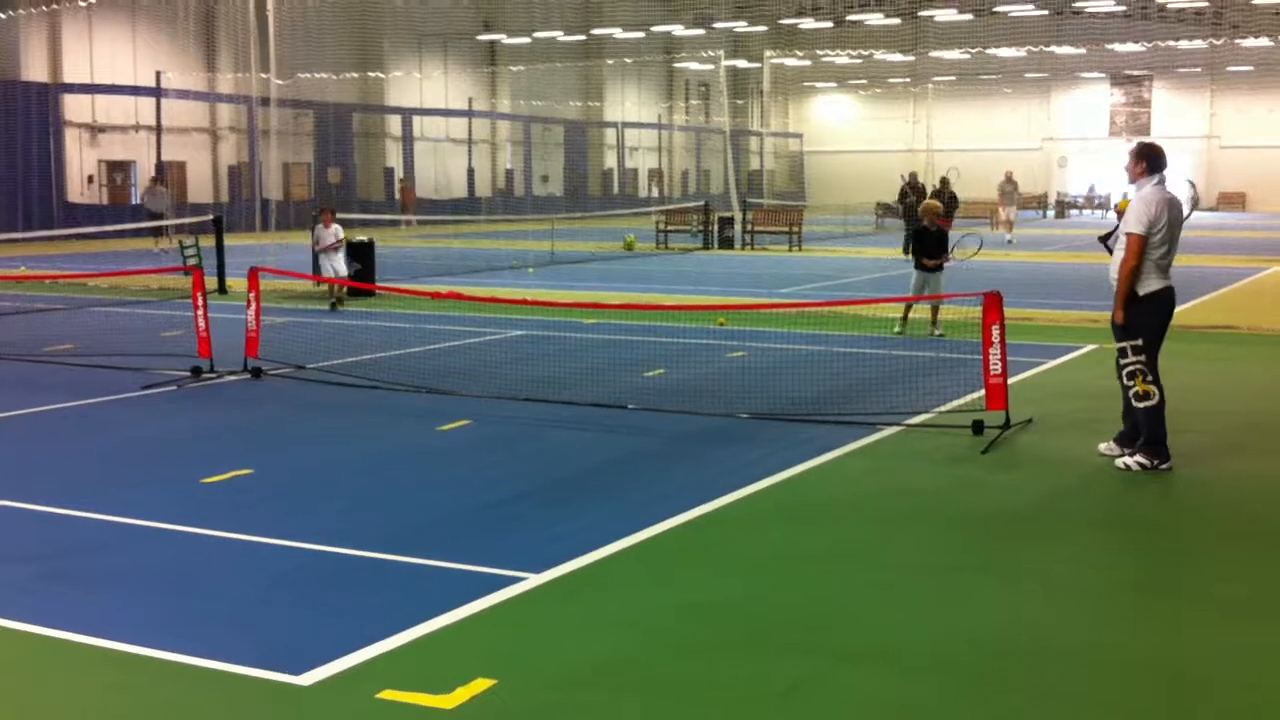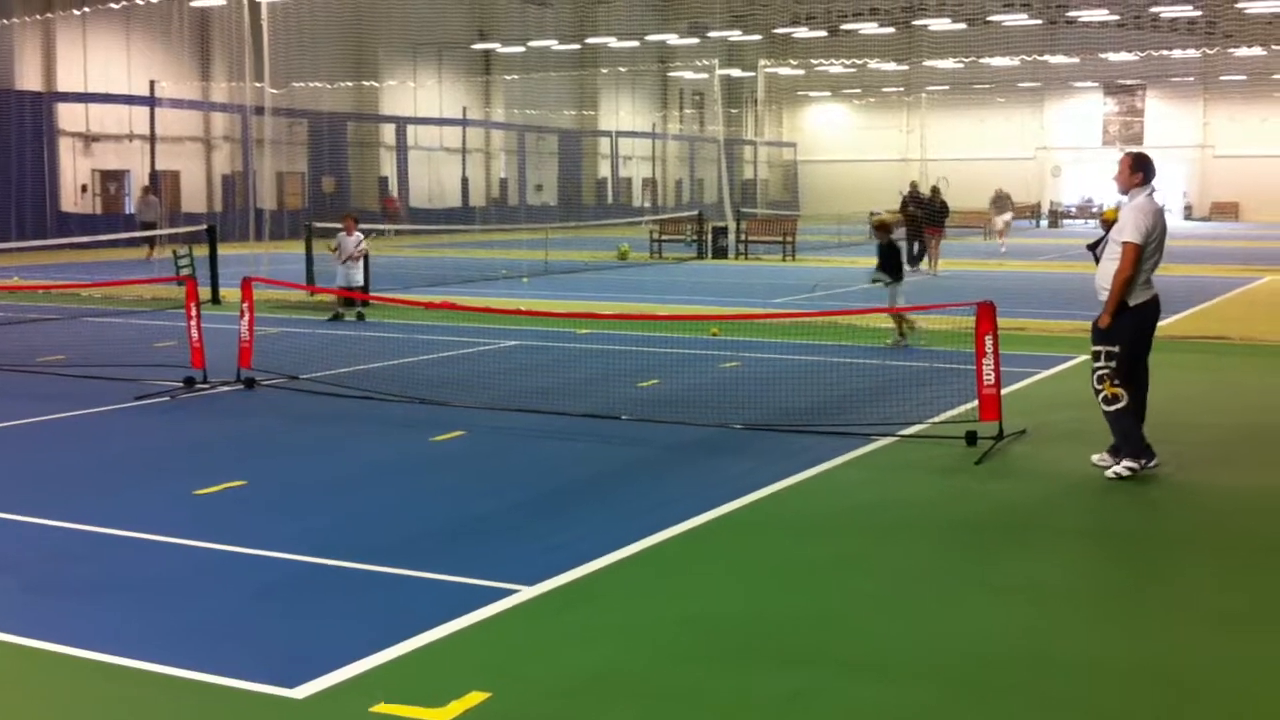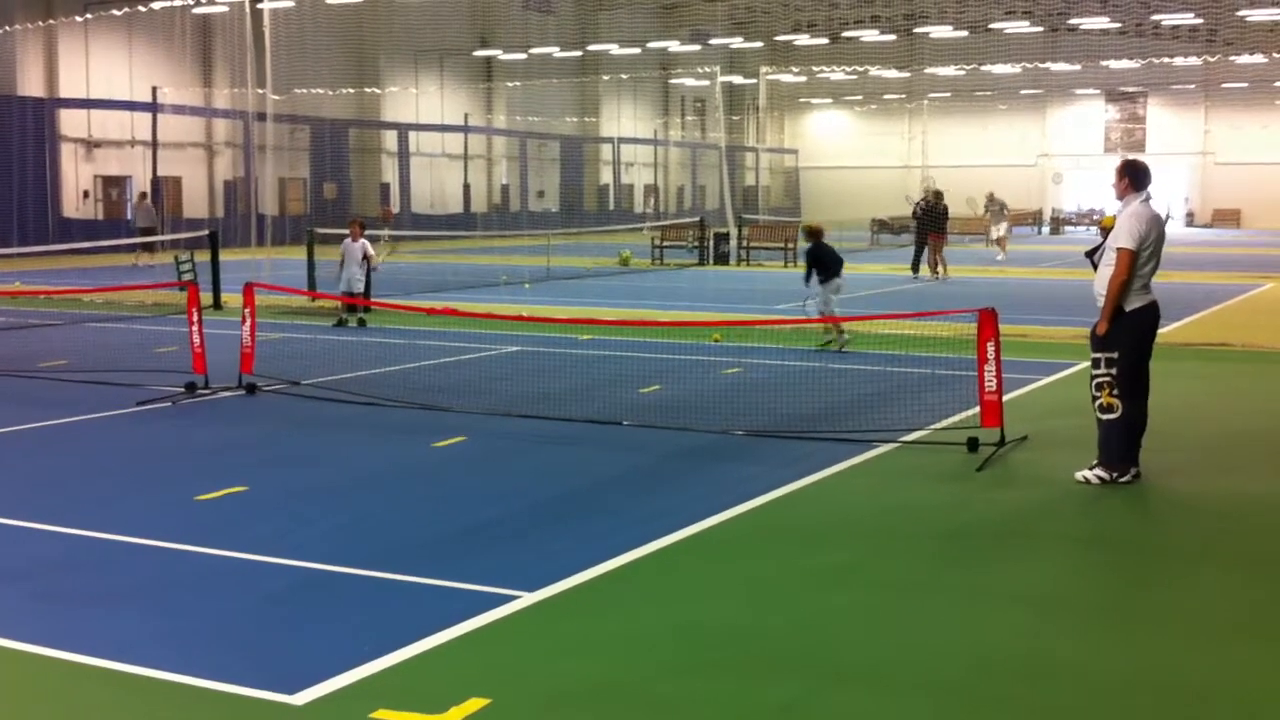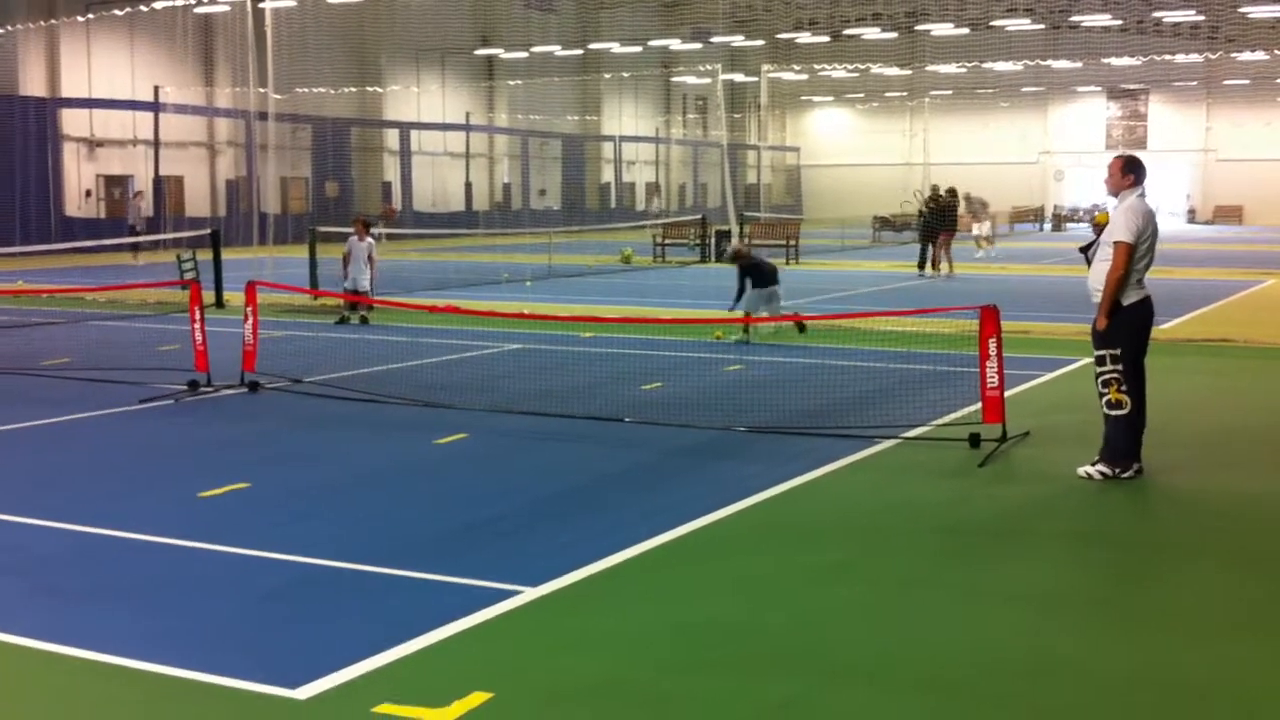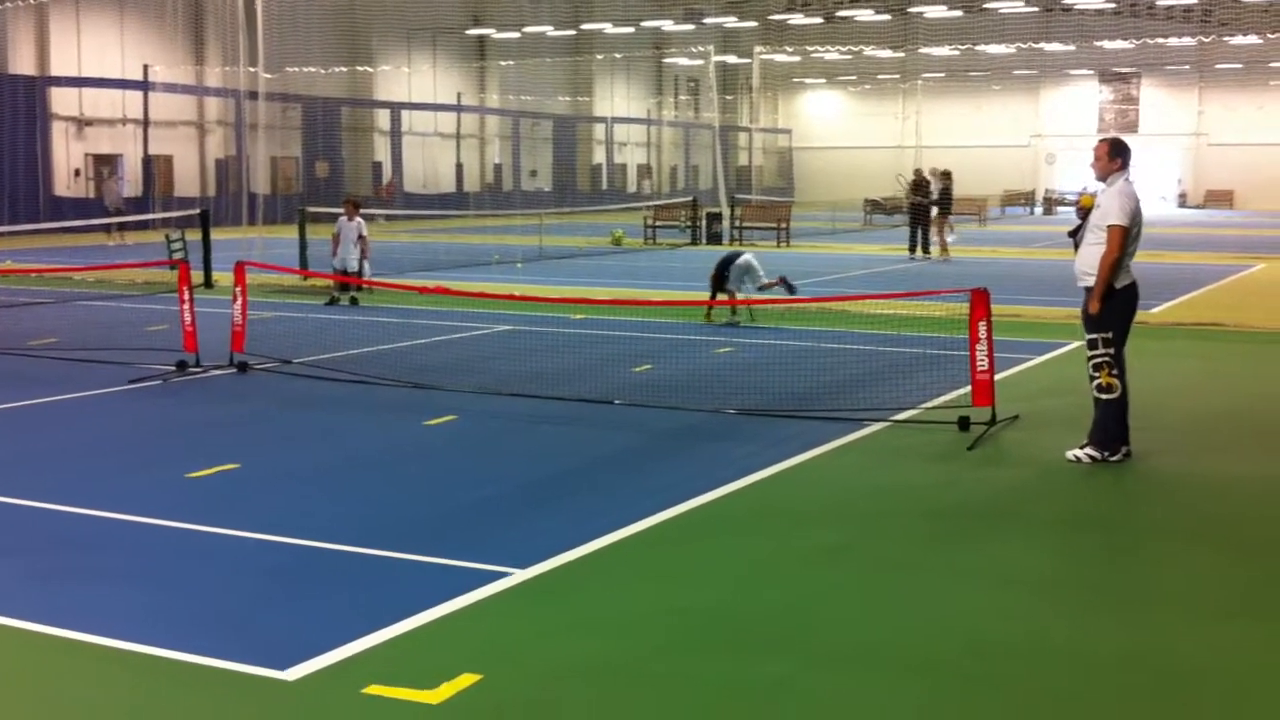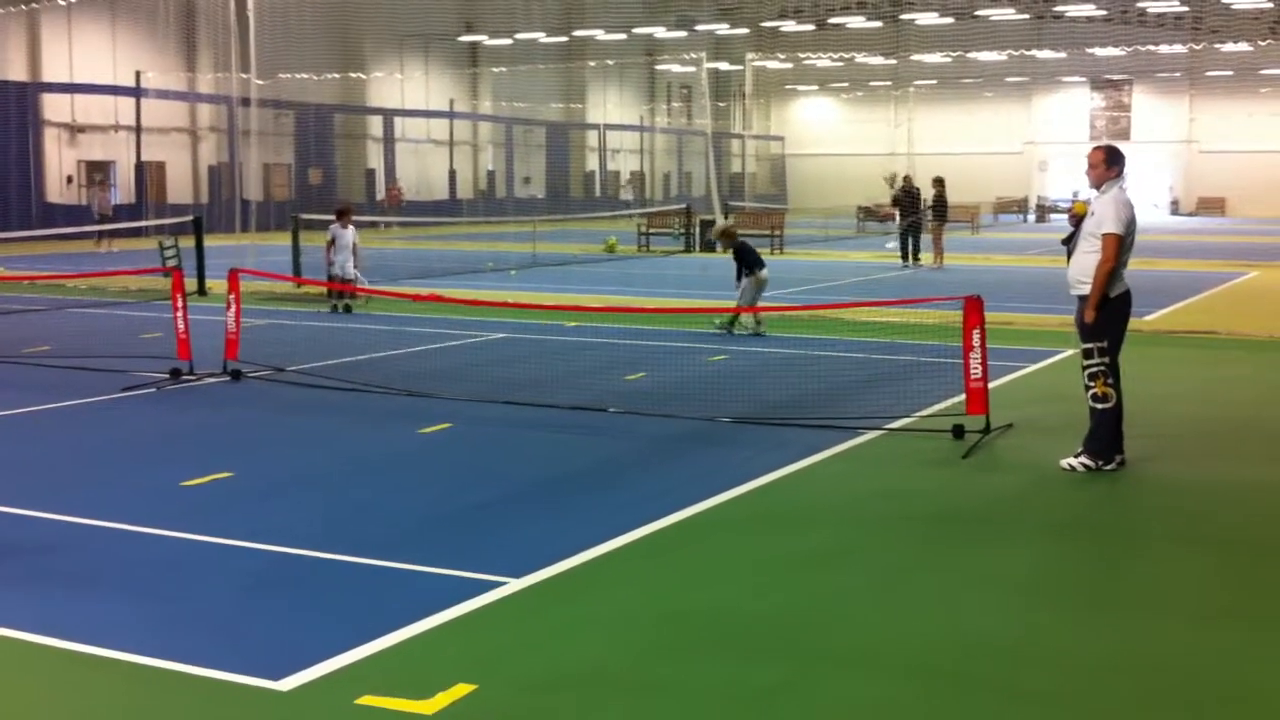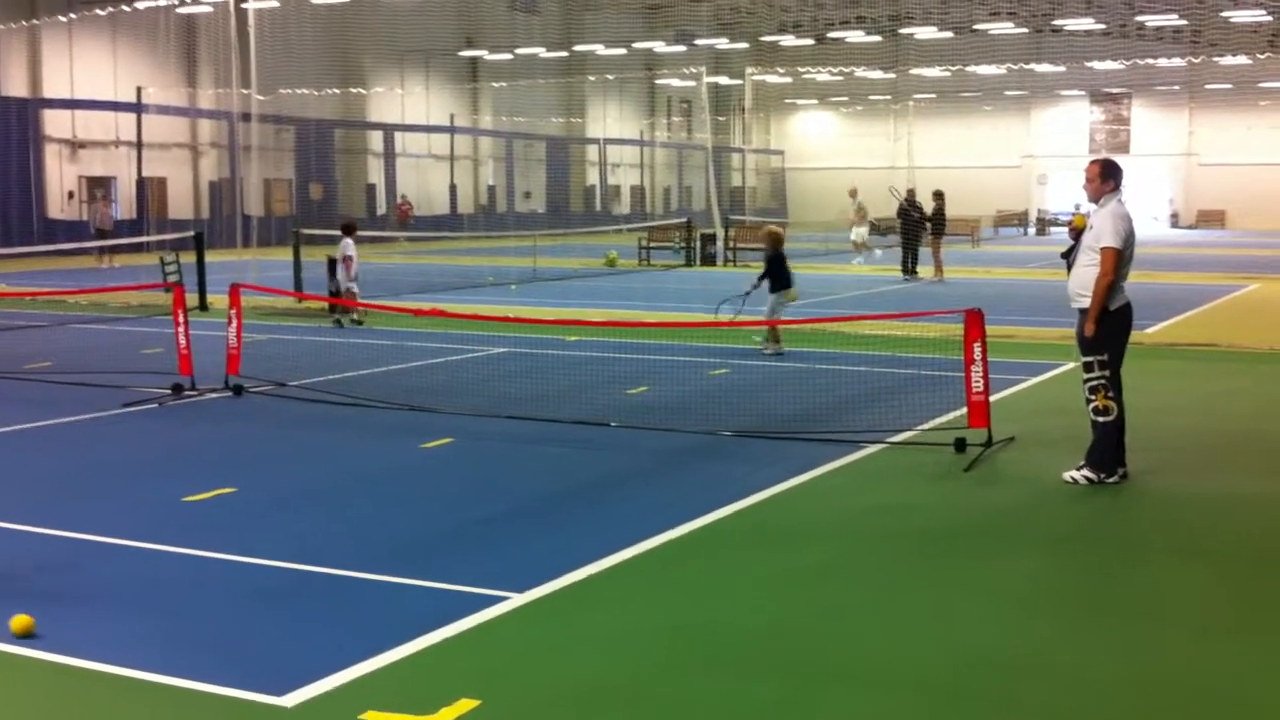
dt=0.5s
person 1, frame 1
left shoulder: (1143, 201)
right shoulder: (1171, 201)
left elbow: (1132, 260)
left wrist: (1119, 305)
right wrist: (1126, 224)
left hip: (1141, 298)
right hip: (1158, 293)
left knee: (1139, 375)
right knee: (1132, 372)
left ankle: (1154, 452)
right ankle: (1131, 438)
person 1, frame 2
left shoulder: (1136, 211)
right shoulder: (1150, 209)
left elbow: (1126, 269)
left wrist: (1108, 312)
right wrist: (1113, 231)
left hip: (1127, 308)
right hip: (1141, 305)
left knee: (1106, 381)
right knee: (1129, 381)
left ankle: (1137, 452)
right ankle: (1125, 449)
person 1, frame 3
left shoulder: (1131, 217)
right shoulder: (1151, 216)
left elbow: (1122, 275)
left wrist: (1105, 319)
right wrist: (1111, 239)
left hip: (1124, 315)
right hip: (1143, 310)
left knee: (1108, 390)
right knee: (1132, 390)
left ankle: (1113, 465)
right ankle: (1126, 461)
person 1, frame 4
left shoulder: (1127, 211)
right shoulder: (1141, 210)
left elbow: (1119, 268)
left wrist: (1103, 313)
right wrist: (1103, 234)
left hip: (1121, 309)
right hip: (1135, 306)
left knee: (1114, 386)
right knee: (1129, 385)
left ankle: (1117, 460)
right ankle: (1128, 456)
person 1, frame 5
left shoulder: (1118, 195)
right shoulder: (1113, 192)
left elbow: (1113, 252)
left wrist: (1096, 298)
right wrist: (1087, 217)
left hip: (1109, 293)
right hip: (1109, 292)
left knee: (1103, 369)
right knee: (1108, 368)
left ankle: (1106, 444)
right ankle: (1114, 440)
person 1, frame 6
left shoulder: (1113, 202)
right shoulder: (1105, 199)
left elbow: (1108, 260)
left wrist: (1091, 306)
right wrist: (1080, 225)
left hip: (1102, 302)
right hip: (1097, 299)
left knee: (1099, 377)
right knee: (1102, 376)
left ankle: (1101, 453)
right ankle: (1108, 448)
person 1, frame 7
left shoulder: (1111, 215)
right shoulder: (1104, 213)
left elbow: (1107, 274)
left wrist: (1092, 320)
right wrist: (1080, 238)
left hip: (1103, 315)
right hip: (1100, 313)
left knee: (1100, 390)
right knee: (1104, 390)
left ankle: (1103, 466)
right ankle: (1110, 461)
